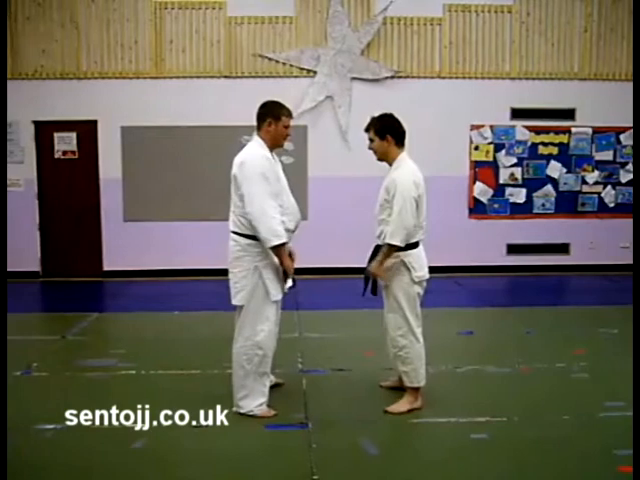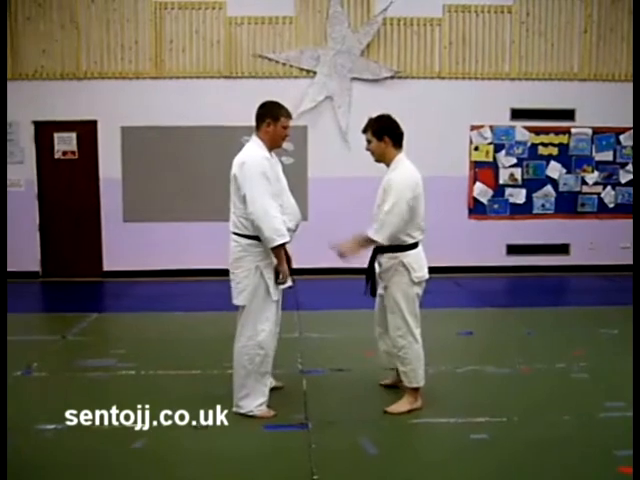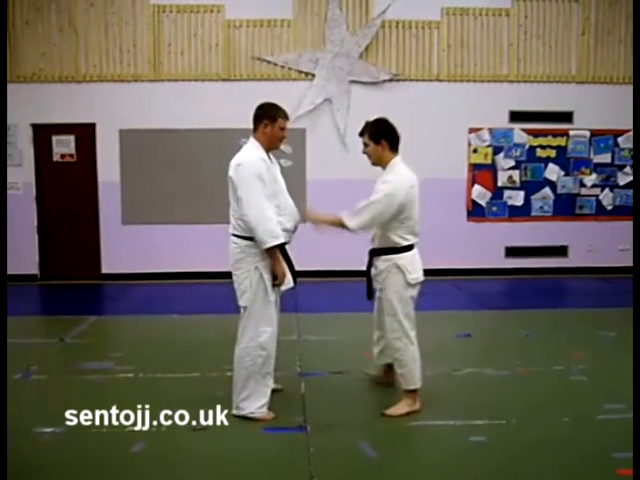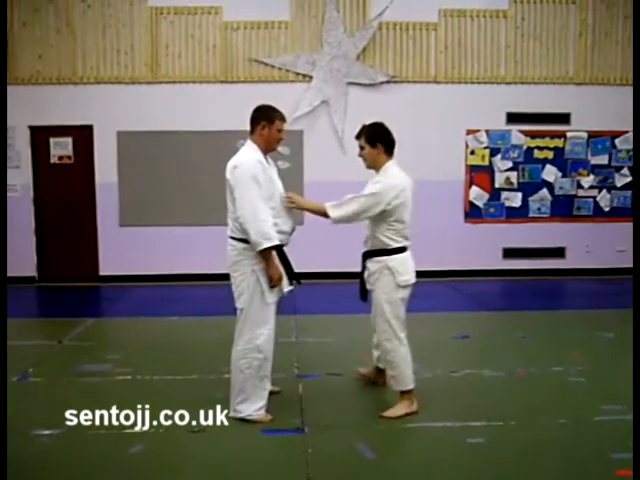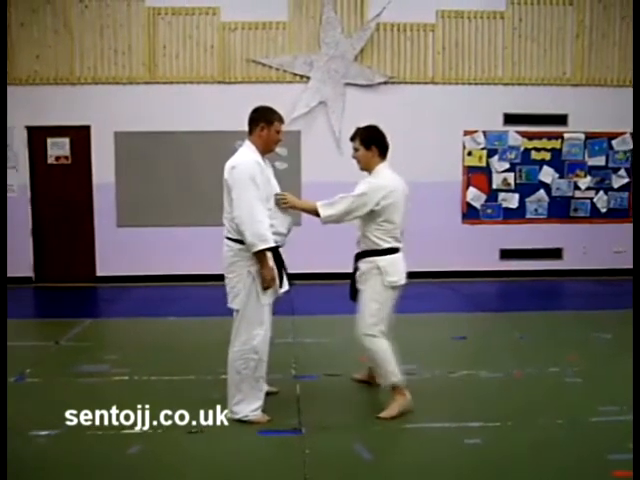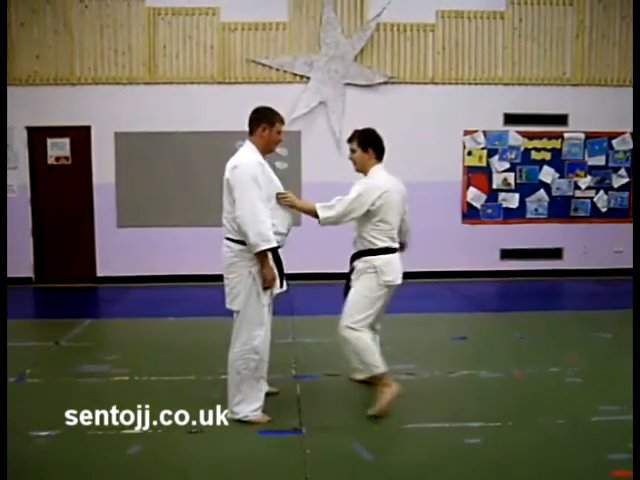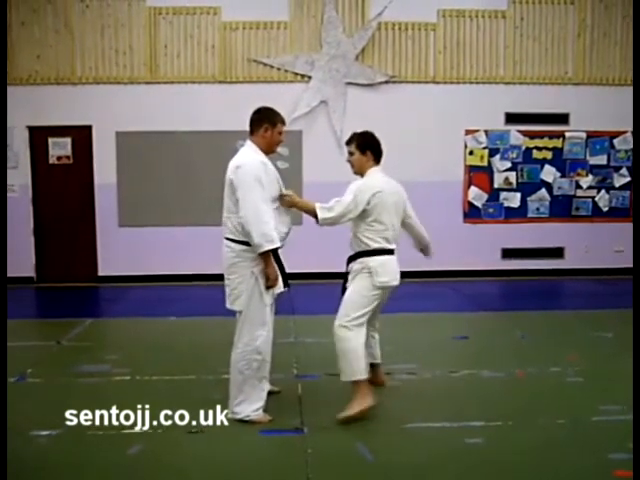
dt=0.4s
person 1, frame 1
left shoulder: (265, 156)
right shoulder: (254, 159)
right elbow: (261, 213)
left wrist: (284, 247)
right wrist: (282, 255)
left hip: (264, 249)
right hip: (254, 253)
left knee: (267, 321)
right knee: (255, 328)
left ankle: (260, 376)
right ankle: (249, 400)
person 1, frame 2
left shoulder: (264, 157)
right shoulder: (254, 160)
right elbow: (263, 214)
left wrist: (279, 254)
right wrist: (280, 257)
left hip: (264, 251)
right hip: (255, 253)
left knee: (267, 322)
right knee: (256, 329)
left ankle: (260, 379)
right ankle: (248, 401)
person 1, frame 3
left shoulder: (264, 159)
right shoulder: (250, 162)
right elbow: (258, 216)
left wrist: (277, 256)
right wrist: (276, 259)
left hip: (265, 251)
right hip: (256, 254)
left knee: (266, 324)
right knee: (258, 329)
left ankle: (260, 381)
right ankle: (248, 403)
person 1, frame 4
left shoulder: (262, 161)
right shoulder: (247, 163)
right elbow: (253, 218)
left wrist: (273, 258)
right wrist: (271, 261)
left hip: (263, 253)
right hip: (253, 256)
left knee: (263, 326)
right knee: (255, 331)
left ankle: (257, 384)
right ankle: (246, 405)
person 1, frame 5
left shoulder: (258, 162)
right shoulder: (245, 164)
right elbow: (249, 218)
left wrist: (268, 260)
right wrist: (264, 263)
left hip: (259, 254)
right hip: (250, 257)
left knee: (259, 326)
right knee: (251, 332)
left ankle: (254, 384)
right ankle: (243, 406)
person 1, frame 6
left shoulder: (254, 161)
right shoulder: (247, 164)
right elbow: (251, 218)
left wrist: (266, 260)
right wrist: (265, 263)
left hip: (255, 254)
right hip: (249, 257)
left knee: (259, 326)
right knee: (251, 332)
left ankle: (254, 384)
right ankle: (243, 406)
person 1, frame 7
left shoulder: (252, 160)
right shoulder: (252, 164)
right elbow: (254, 217)
left wrist: (273, 240)
right wrist: (268, 262)
left hip: (253, 254)
right hip: (250, 257)
left knee: (261, 326)
right knee: (253, 332)
left ankle: (256, 383)
right ankle: (244, 406)
person 2, frame 1
left shoulder: (403, 176)
right shoulder: (401, 171)
left elbow: (400, 228)
left wrist: (379, 261)
right wrist: (382, 260)
left hip: (402, 261)
right hip: (397, 259)
left knee: (405, 327)
right knee: (396, 324)
left ankle: (414, 394)
right ankle: (404, 377)
person 2, frame 2
left shoulder: (401, 178)
right shoulder: (399, 172)
left elbow: (388, 226)
left wrist: (354, 246)
right wrist: (358, 241)
left hip: (402, 262)
right hip: (394, 260)
left knee: (404, 328)
right knee: (385, 321)
left ankle: (413, 394)
right ankle: (401, 375)
person 2, frame 3
left shoulder: (396, 181)
right shoulder: (397, 175)
left elbow: (364, 216)
right elbow: (373, 213)
left wrist: (323, 219)
left hip: (397, 264)
right hip: (391, 261)
left knee: (400, 329)
right knee: (384, 321)
left ankle: (411, 397)
right ankle: (389, 371)
person 2, frame 4
left shoulder: (387, 184)
right shoulder: (395, 178)
left elbow: (348, 209)
left wrist: (305, 205)
left hip: (390, 266)
right hip: (388, 262)
left knee: (391, 331)
right knee: (382, 324)
left ankle: (408, 398)
right ankle: (380, 371)
person 2, frame 5
left shoulder: (376, 185)
right shoulder: (395, 181)
left elbow: (338, 209)
left wrist: (297, 204)
left hip: (380, 266)
right hip: (384, 262)
left knee: (370, 330)
right knee: (372, 325)
left ankle: (400, 393)
right ankle: (375, 372)
person 2, frame 6
left shoulder: (370, 185)
right shoulder: (395, 184)
left elbow: (335, 212)
right elbow: (404, 221)
left wrist: (297, 203)
right wrist: (401, 242)
left hip: (376, 266)
right hip: (385, 262)
left knee: (350, 325)
right knee: (368, 323)
left ankle: (386, 383)
right ankle: (370, 372)
person 2, frame 7
left shoulder: (364, 186)
right shoulder: (395, 187)
left elbow: (333, 214)
right elbow: (411, 221)
left wrist: (298, 203)
right wrist: (423, 244)
left hip: (371, 267)
right hip: (385, 264)
left knee: (346, 326)
right knee: (367, 321)
left ankle: (362, 394)
right ankle: (375, 373)
